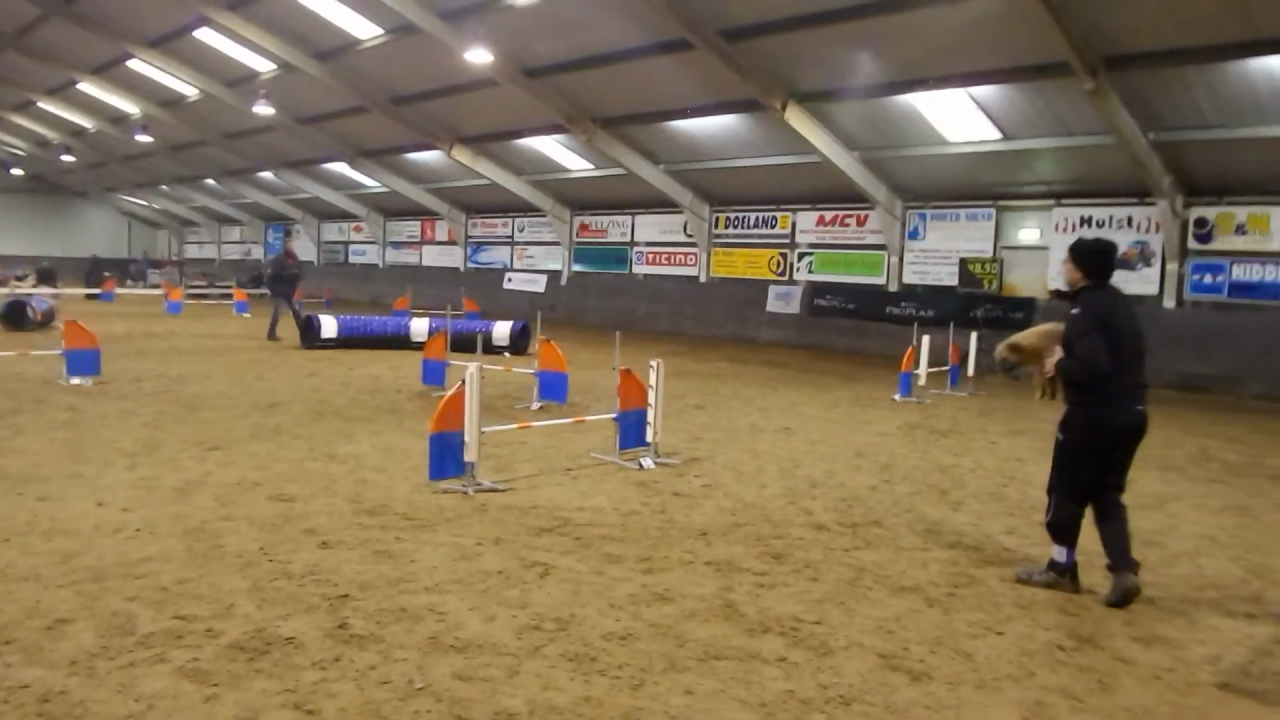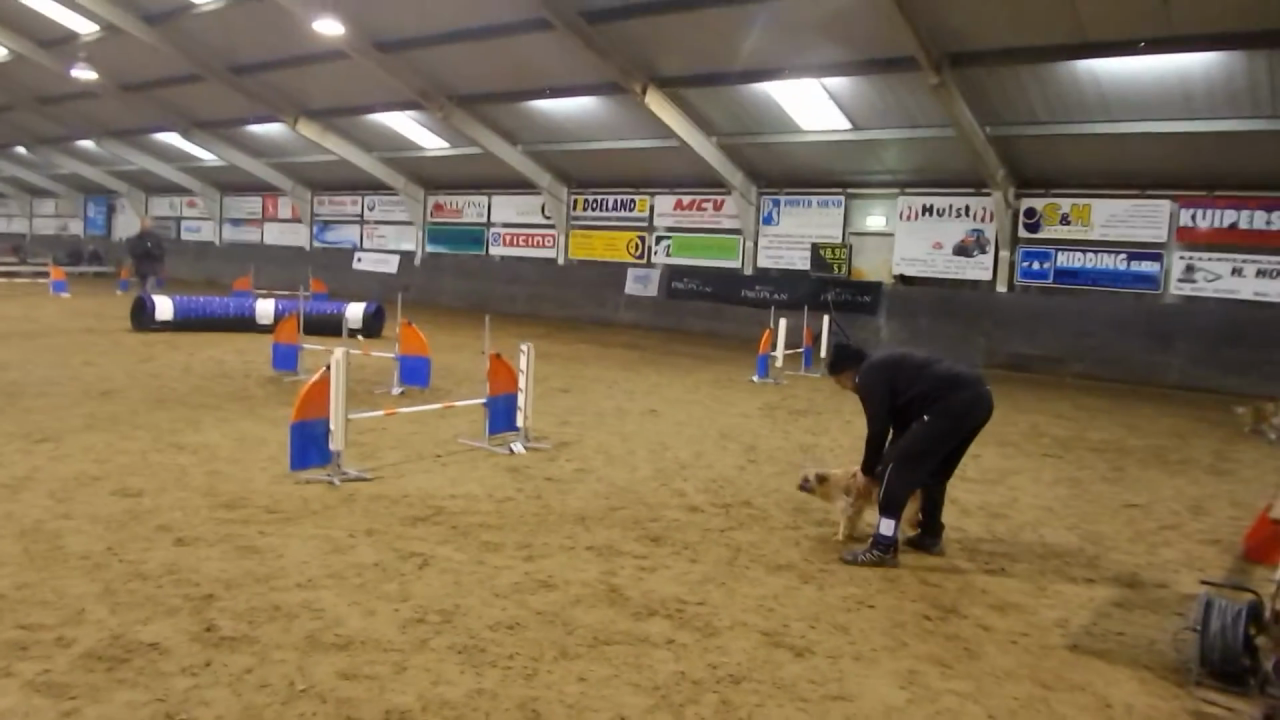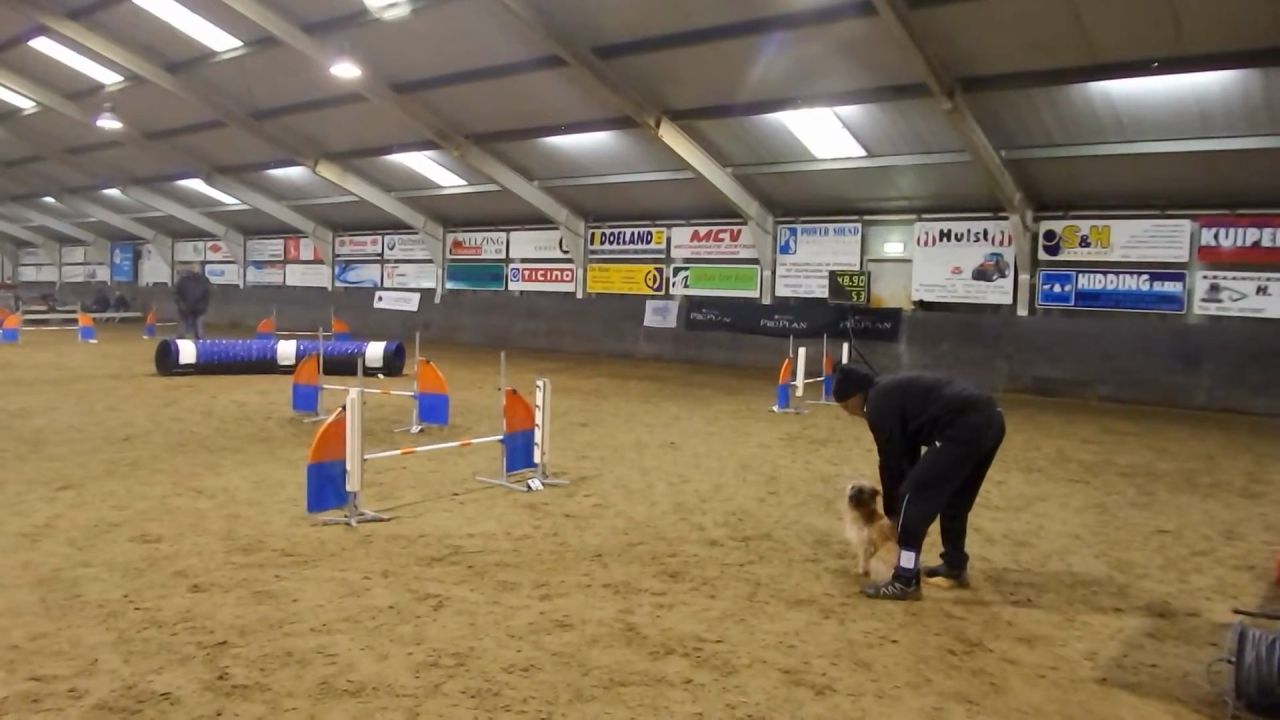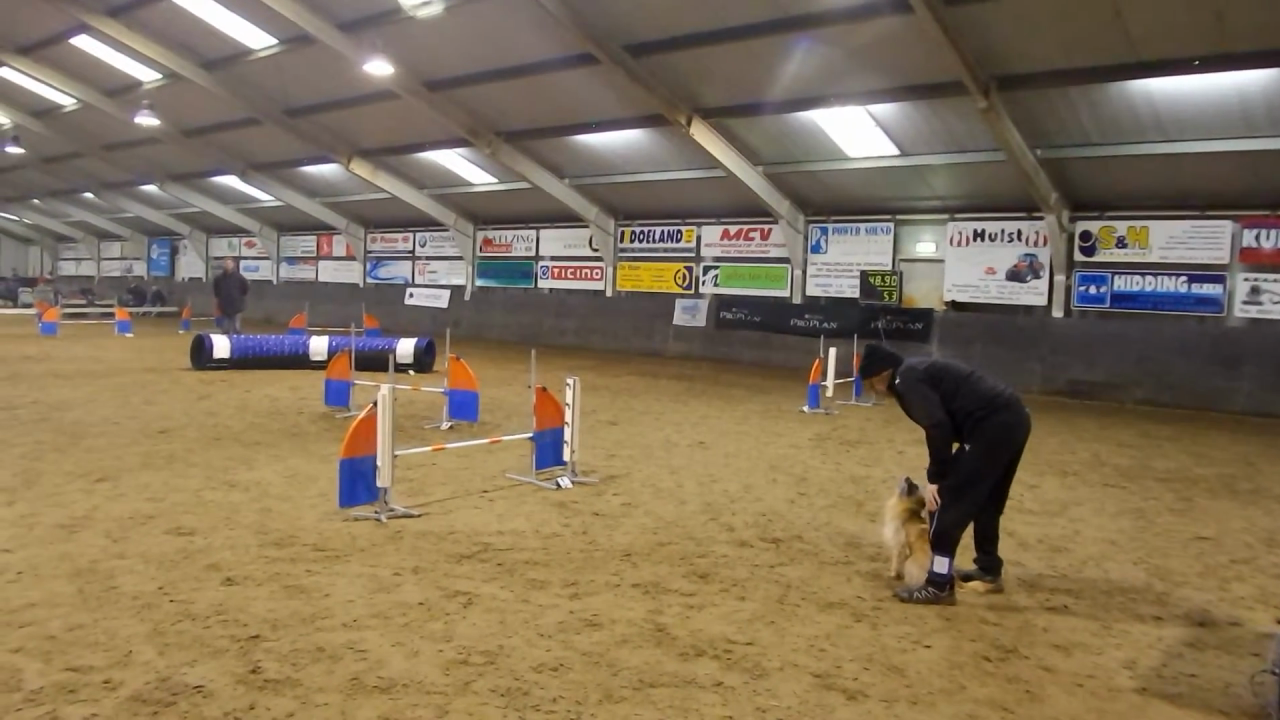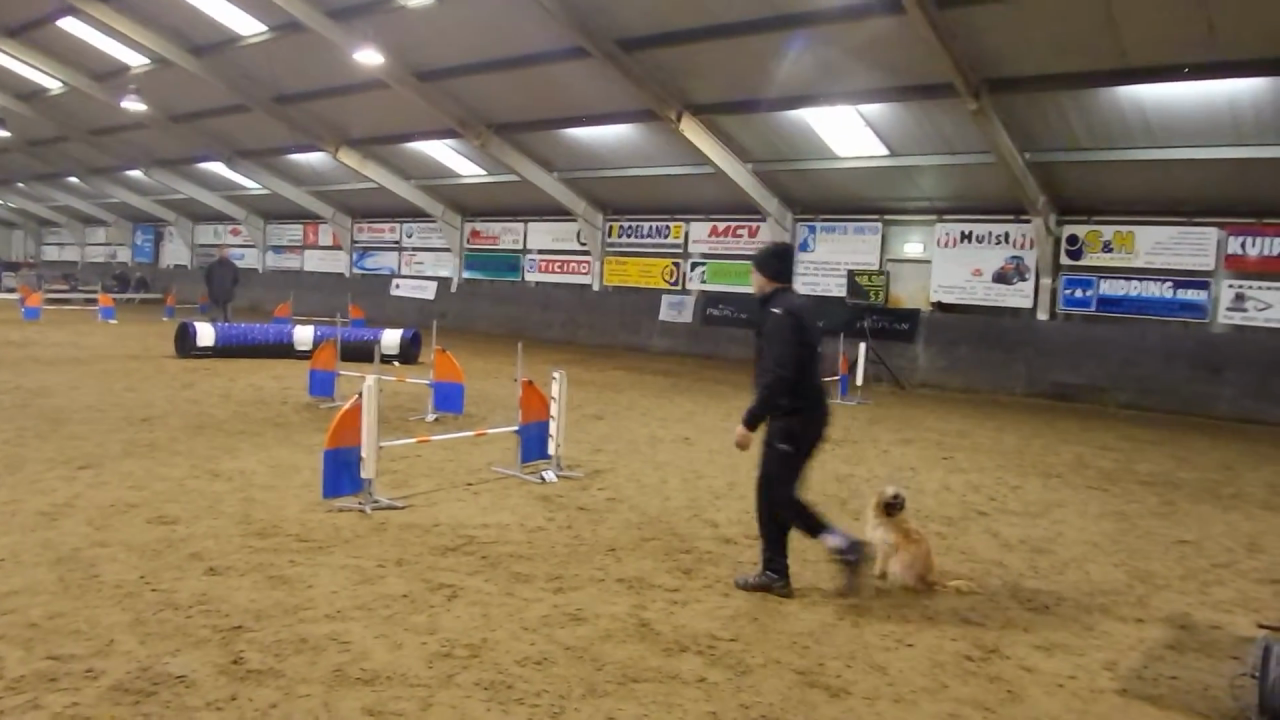
dt=1s
person 1, frame 1
left shoulder: (1085, 311)
right shoulder: (1117, 303)
left elbow: (1091, 366)
left wrist: (1060, 365)
right wrist: (1066, 356)
left hip: (1093, 414)
right hip: (1131, 413)
left knee: (1067, 490)
right knee: (1107, 493)
left ankle: (1062, 569)
right ankle: (1124, 570)
person 1, frame 2
left shoulder: (868, 376)
right shoulder: (885, 368)
left elbow: (878, 429)
right elbow: (902, 422)
left wrist: (867, 472)
right wrist: (879, 466)
left hip: (954, 404)
right hip: (978, 397)
left knee: (897, 468)
right knee: (933, 470)
left ankle: (883, 548)
right ankle: (931, 536)
person 1, frame 3
left shoulder: (879, 403)
right shoulder: (893, 390)
left elbow: (891, 459)
right elbow: (908, 452)
left wrist: (892, 510)
right wrist: (898, 507)
left hip: (965, 427)
right hip: (990, 419)
left knee: (914, 498)
right knee: (955, 499)
left ankle: (905, 581)
right ankle: (955, 566)
person 1, frame 4
left shoulder: (907, 380)
right shoulder: (918, 372)
left elbow: (937, 426)
right elbow: (942, 425)
left wrist: (935, 478)
right wrist: (939, 475)
left hip: (993, 426)
right hip: (1013, 418)
left knee: (948, 502)
right knee: (986, 500)
left ankle: (939, 585)
right ankle: (989, 570)
person 1, frame 5
left shoulder: (780, 313)
right shoulder: (789, 308)
left elbow: (778, 376)
left wrist: (749, 422)
left hip: (794, 418)
right hip: (795, 415)
left knee: (776, 494)
right knee: (773, 493)
left ankle: (847, 547)
right ankle: (774, 572)
